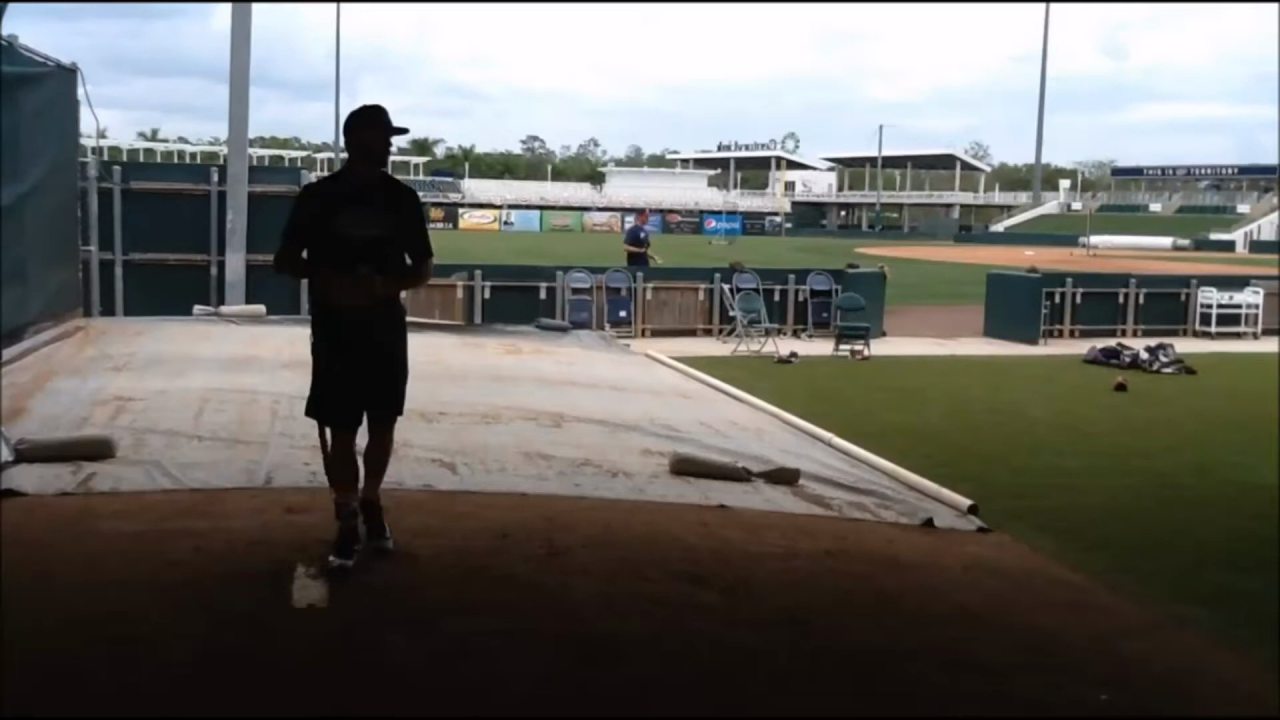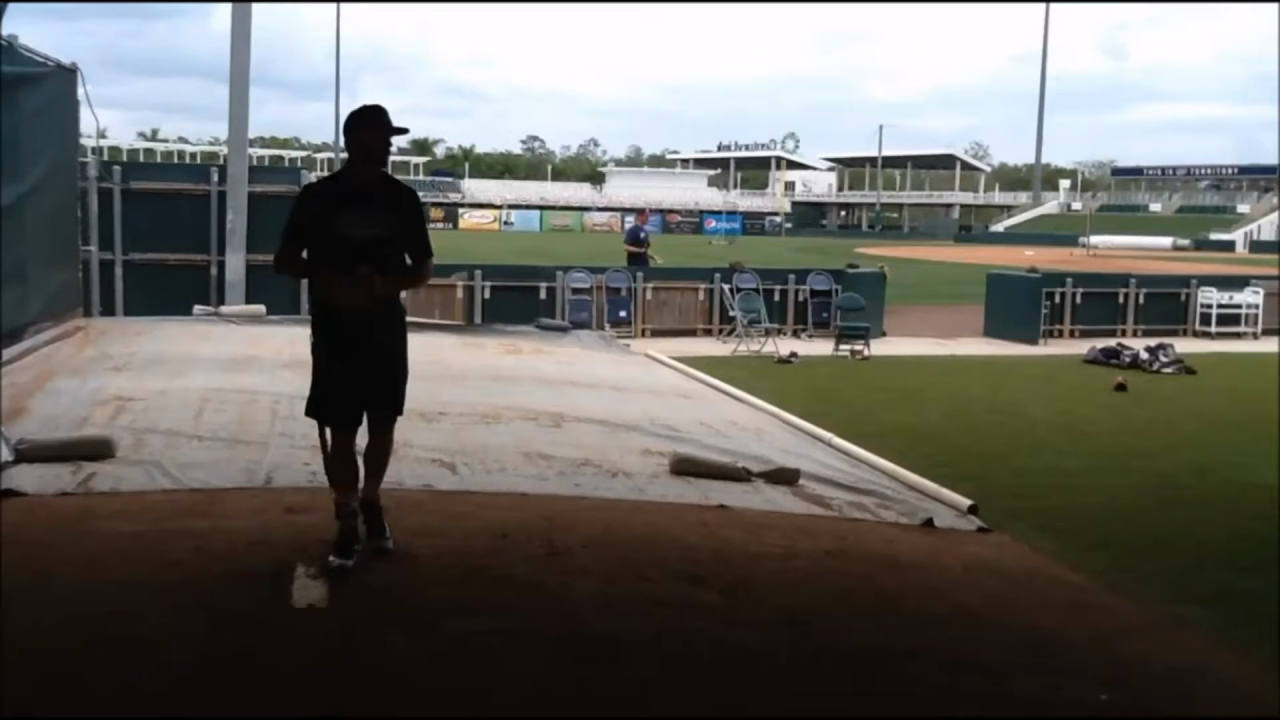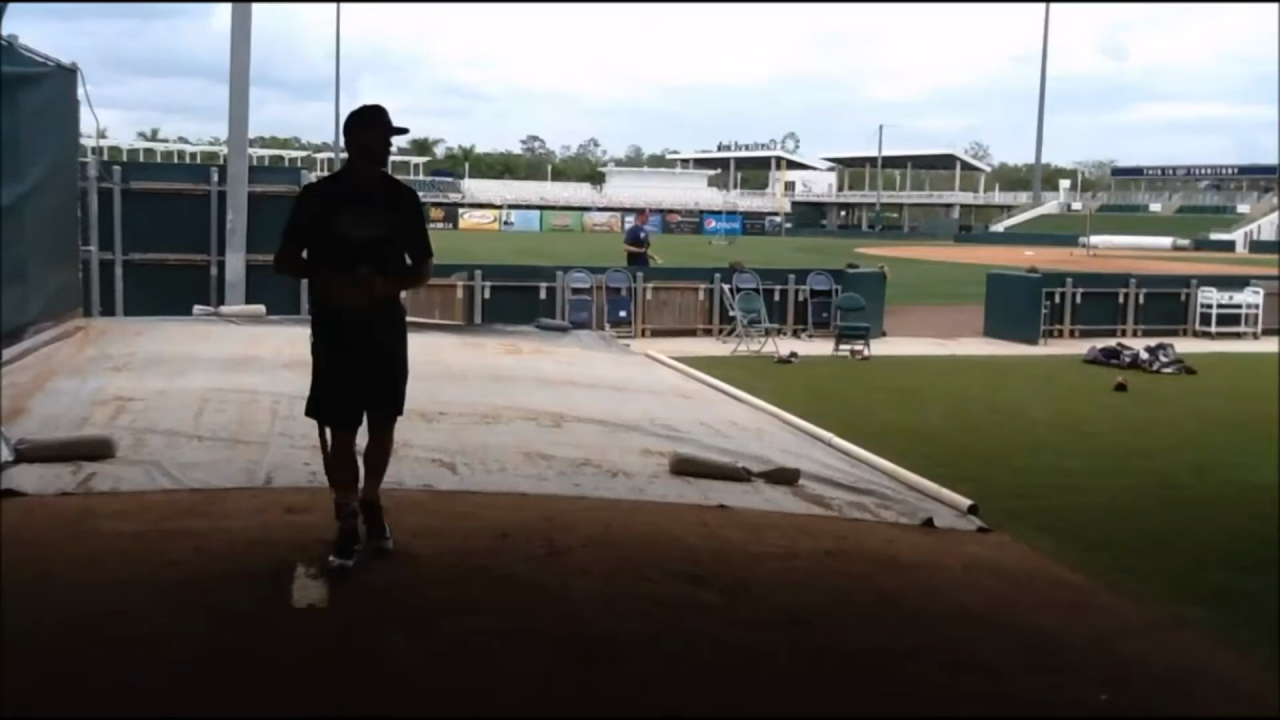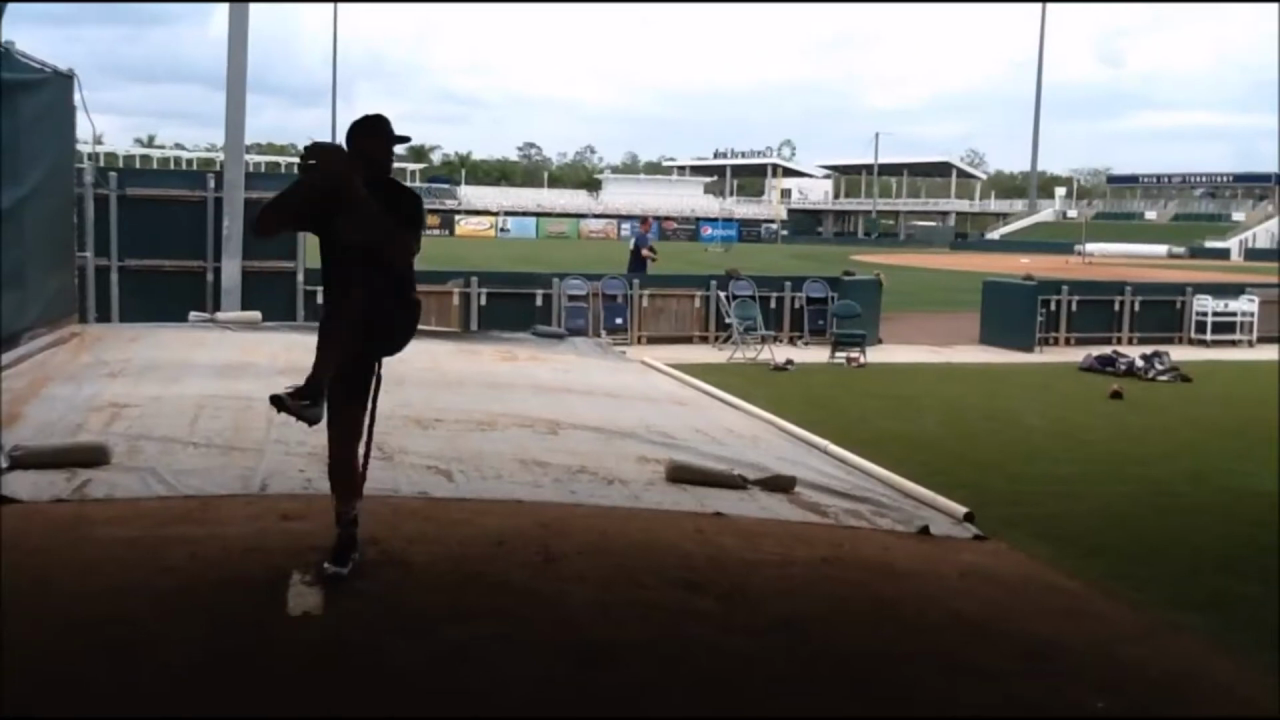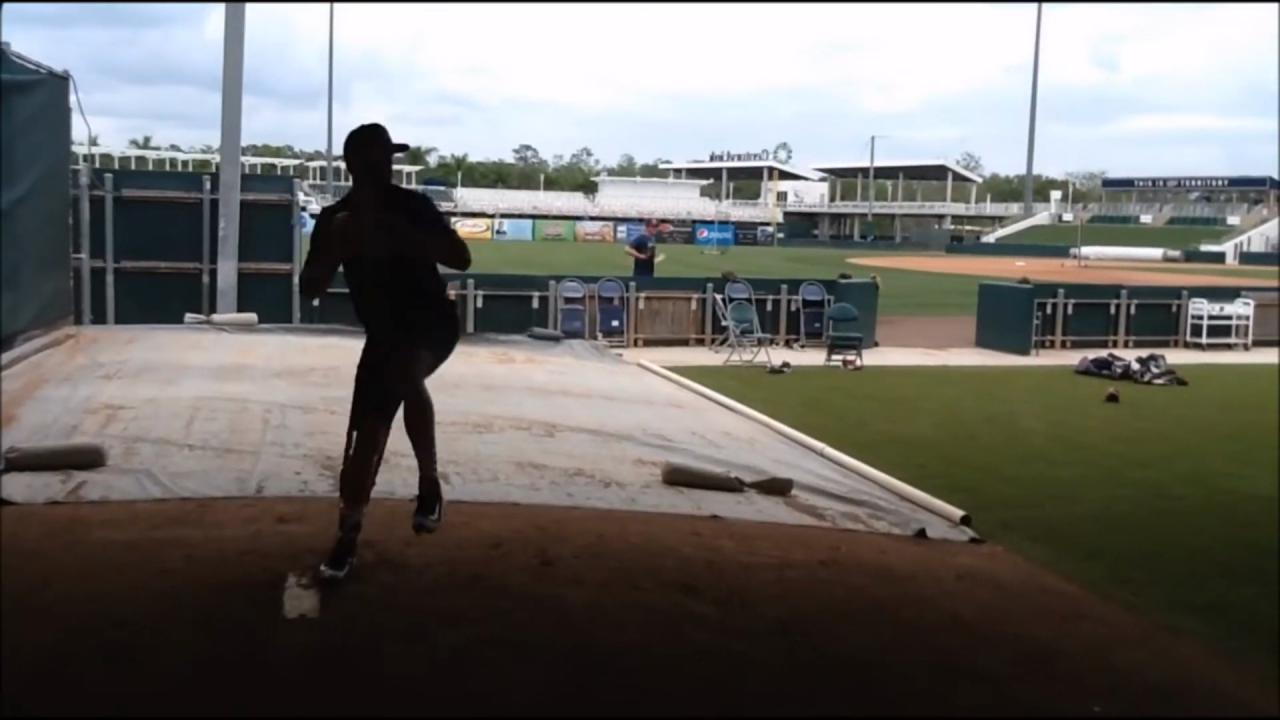
dt=0.4s
person 1, frame 1
left shoulder: (402, 197)
right shoulder: (318, 196)
left elbow: (422, 267)
right elbow: (285, 260)
left wrist: (386, 285)
right wrist: (329, 281)
left hip: (386, 330)
right hip: (334, 331)
left knee: (383, 426)
right knee: (340, 430)
left ankle: (371, 500)
right ankle: (347, 523)
person 1, frame 2
left shoulder: (402, 198)
right shoulder: (318, 196)
left elbow: (423, 267)
right elbow: (285, 260)
left wrist: (387, 285)
right wrist: (328, 280)
left hip: (386, 330)
right hip: (334, 332)
left knee: (382, 427)
right knee: (340, 431)
left ankle: (371, 501)
right ankle: (347, 523)
person 1, frame 3
left shoulder: (402, 198)
right shoulder: (318, 196)
left elbow: (423, 267)
right elbow: (284, 261)
left wrist: (387, 285)
right wrist: (327, 280)
left hip: (385, 329)
right hip: (335, 330)
left knee: (382, 427)
right knee: (340, 430)
left ankle: (370, 501)
right ankle: (347, 523)
person 1, frame 4
left shoulder: (402, 200)
right shoulder: (325, 197)
left elbow: (405, 254)
right elbow: (263, 226)
left wrist: (356, 192)
right wrist: (303, 183)
left hip: (392, 317)
right hip: (346, 332)
left knee: (353, 284)
right knee: (343, 431)
left ankle: (313, 389)
right ankle: (347, 532)
person 1, frame 5
left shoulder: (411, 205)
right shoulder: (334, 219)
left elbow: (460, 257)
right elbow: (309, 288)
left wrist: (390, 232)
right wrist: (335, 248)
left hip: (431, 322)
right hip: (383, 332)
left knee: (405, 368)
right knee: (365, 438)
left ankle: (429, 485)
right ankle: (347, 536)
